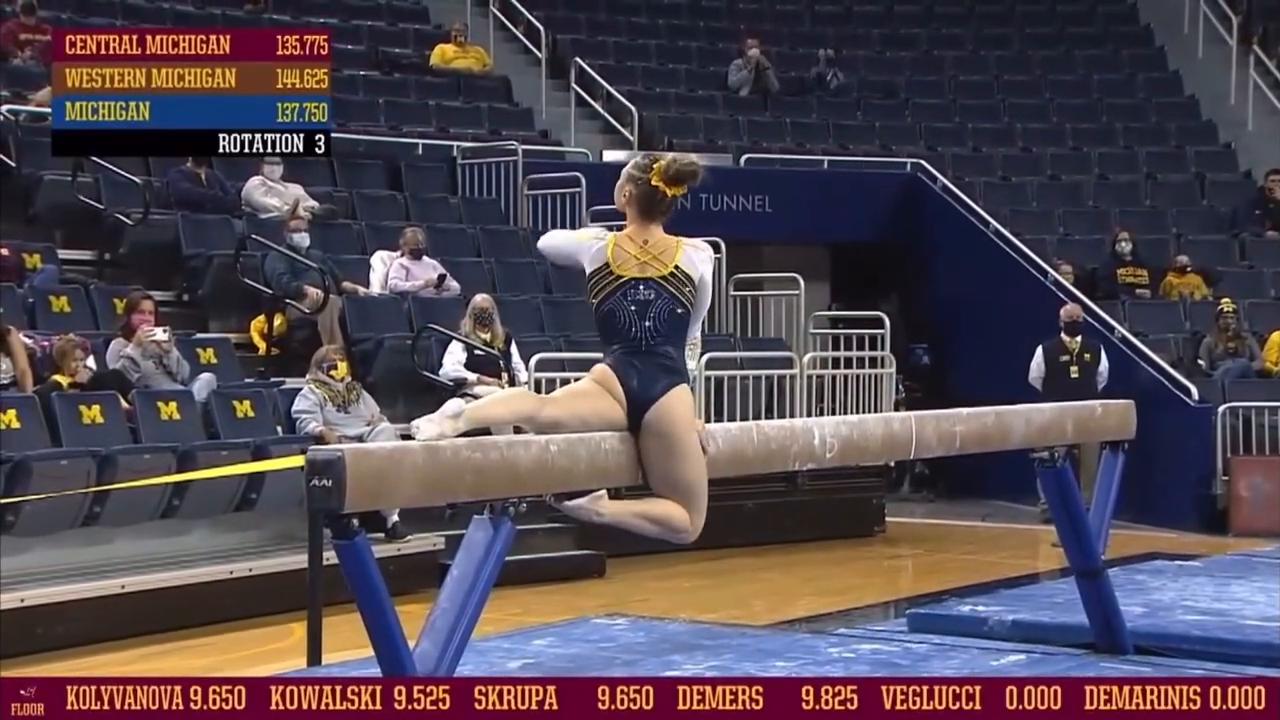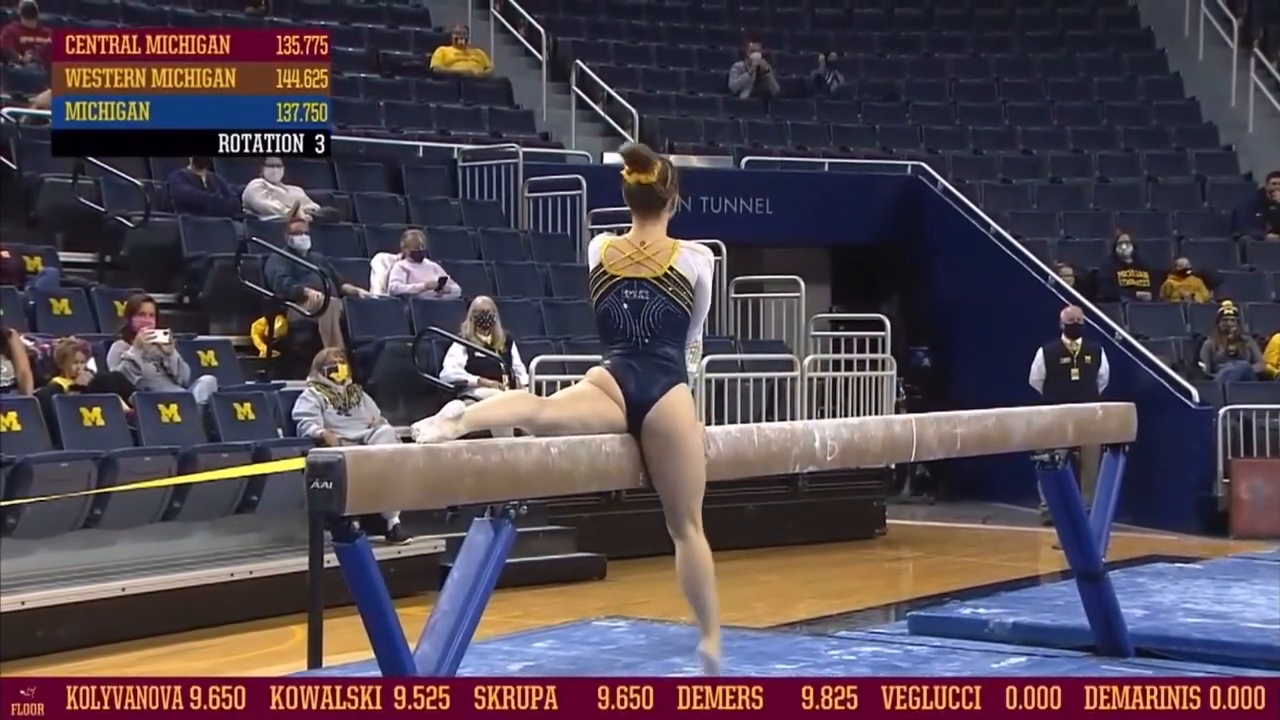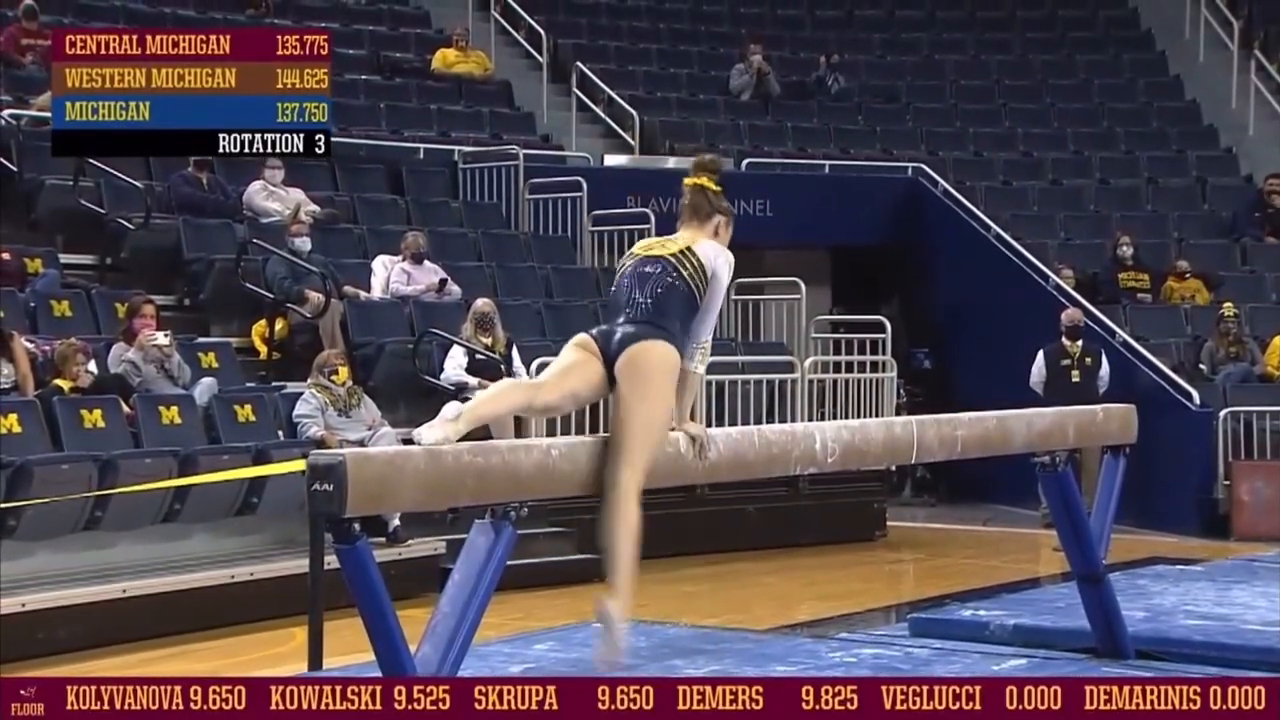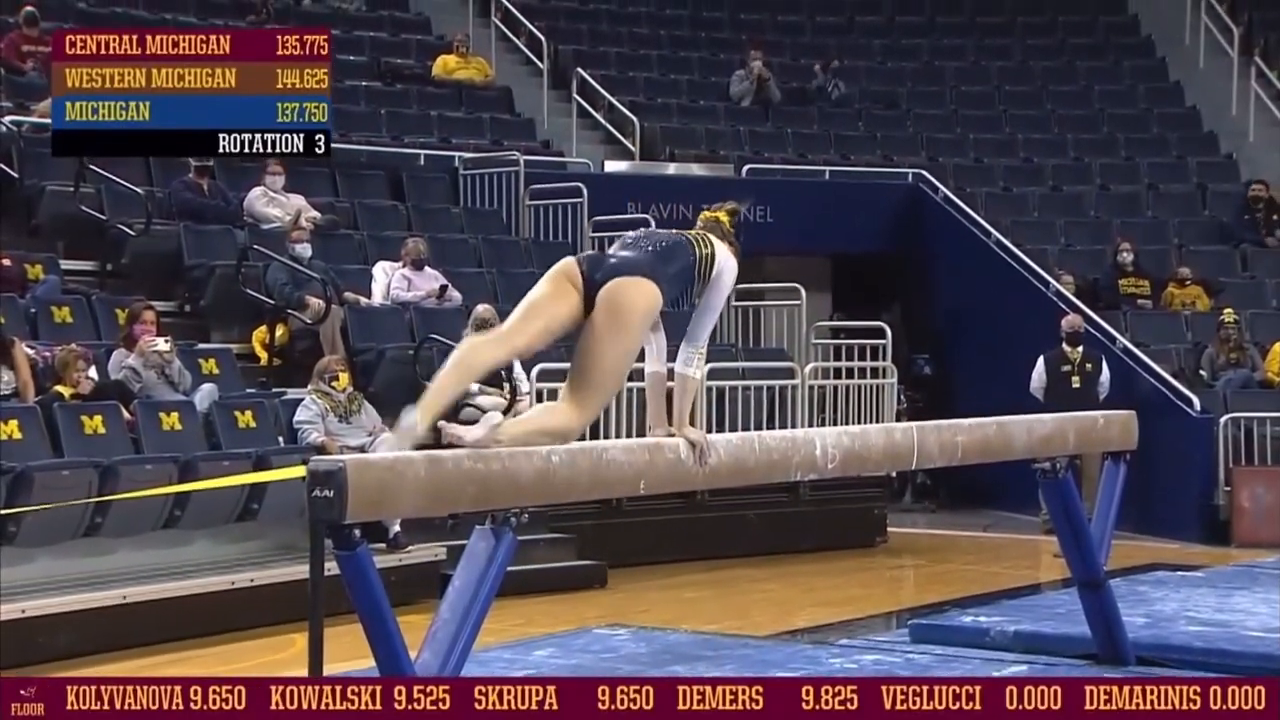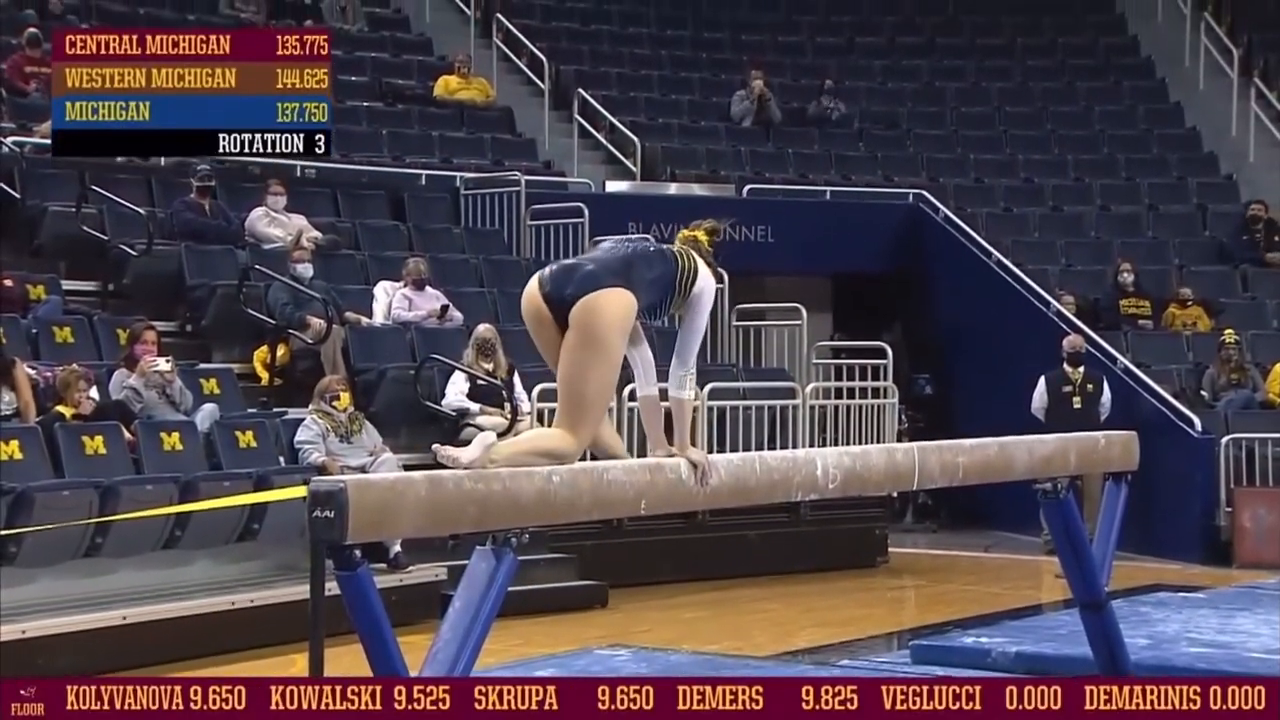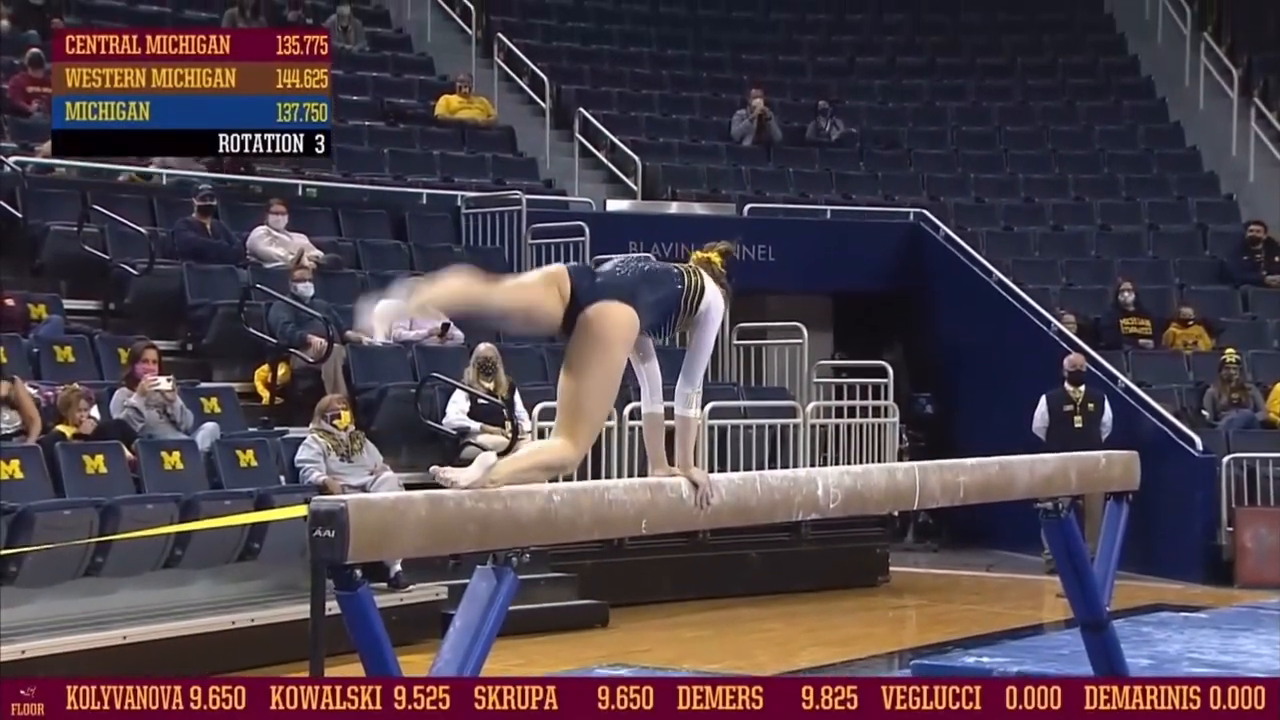
dt=0.4s
person 1, frame 1
left shoulder: (595, 245)
right shoulder: (698, 256)
left elbow: (547, 242)
left hip: (615, 384)
right hip: (667, 392)
right knee: (687, 522)
left ankle: (461, 417)
right ankle: (601, 507)
person 1, frame 2
left shoulder: (599, 249)
right shoulder: (698, 259)
left hip: (613, 384)
right hip: (665, 394)
right knee: (688, 527)
left ankle: (460, 419)
right ankle: (710, 636)
person 1, frame 3
left shoulder: (639, 250)
right shoulder: (718, 256)
right elbow: (700, 342)
left wrist: (671, 414)
right wrist: (684, 417)
left hip: (598, 342)
right hip: (650, 356)
right knee: (625, 486)
left ankle: (459, 420)
right ankle: (617, 602)
person 1, frame 4
left shoulder: (652, 241)
right shoulder: (724, 260)
left elbow: (654, 344)
right elbow: (694, 348)
left wrist: (658, 424)
right wrist: (681, 424)
left hip: (580, 270)
right hip: (629, 293)
right knee: (570, 417)
left ankle: (422, 417)
right ankle: (493, 434)
person 1, frame 5
right shoulder: (701, 276)
left elbow: (640, 363)
right elbow: (685, 368)
left wrist: (658, 445)
right wrist: (683, 445)
left hip: (545, 288)
right hip: (602, 302)
left knee: (587, 402)
right knee: (567, 442)
right ankle: (487, 454)
person 1, frame 6
left shoulder: (648, 273)
right shoulder: (711, 295)
left elbow: (650, 384)
right elbow: (690, 389)
left wrist: (659, 465)
right wrist: (685, 466)
left hip: (568, 285)
right hip: (612, 315)
right knee: (569, 445)
right ankle: (491, 475)
person 2, frame 1
left shoulder: (1095, 349)
right shoulder: (1046, 349)
left elbow: (1102, 377)
right elbow: (1035, 378)
left wrist: (1089, 394)
right wrist: (1052, 395)
left knee: (1088, 462)
left ankle: (1087, 505)
right ankle: (1048, 505)
person 2, frame 2
left shoulder: (1096, 351)
right shoulder: (1047, 352)
left elbow: (1103, 379)
right elbow: (1035, 380)
left wrist: (1089, 397)
right wrist: (1053, 397)
left knee: (1089, 465)
left ankle: (1088, 508)
right ankle: (1049, 508)
person 2, frame 3
left shoulder: (1096, 353)
right shoulder: (1047, 353)
left elbow: (1103, 381)
right elbow: (1036, 382)
left wrist: (1090, 398)
right wrist: (1053, 399)
left knee: (1090, 467)
left ankle: (1089, 510)
right ankle: (1049, 510)
person 2, frame 4
left shoulder: (1097, 359)
right shoulder: (1047, 360)
left elbow: (1104, 387)
right elbow: (1036, 388)
left wrist: (1087, 404)
right wrist: (1057, 405)
left knee: (1091, 473)
left ankle: (1089, 516)
right ankle: (1050, 516)
person 2, frame 5
left shoulder: (1098, 379)
right shoulder: (1049, 380)
left elbow: (1105, 408)
right elbow: (1037, 409)
left wrist: (1085, 425)
right wrist: (1062, 426)
left knee: (1092, 493)
left ankle: (1091, 536)
right ankle: (1051, 537)
person 2, frame 6
left shoulder: (1099, 399)
right shoulder: (1050, 399)
left elbow: (1106, 427)
right elbow: (1038, 428)
left wrist: (1082, 444)
right wrist: (1066, 445)
left knee: (1093, 512)
left ankle: (1092, 556)
right ankle: (1052, 556)
person 3, frame 1
left shoulder: (357, 390)
right shoulder: (311, 393)
left elbow: (377, 414)
right elbow: (305, 422)
left wrist: (379, 421)
right wrist: (323, 431)
left hip: (370, 437)
right hip: (340, 442)
left knee: (386, 431)
person 3, frame 2
left shoulder: (357, 392)
right shoulder: (312, 396)
left elbow: (378, 417)
right elbow: (306, 425)
left wrist: (379, 424)
right wrist: (323, 434)
left hip: (370, 440)
right hip: (341, 445)
left knee: (386, 433)
person 3, frame 3
left shoulder: (358, 394)
right shoulder: (313, 397)
left elbow: (380, 419)
right elbow: (306, 427)
left wrist: (380, 425)
right wrist: (324, 436)
left hip: (371, 442)
right hip: (341, 447)
left knee: (387, 435)
person 3, frame 4
left shoulder: (358, 400)
right shoulder: (313, 403)
left elbow: (380, 425)
right elbow: (306, 433)
left wrist: (381, 432)
right wrist: (324, 442)
left hip: (372, 448)
right hip: (342, 453)
left knee: (388, 441)
person 3, frame 5
left shoulder: (359, 420)
right shoulder: (314, 423)
left elbow: (380, 445)
right elbow: (307, 453)
left wrist: (381, 452)
right wrist: (325, 462)
left hip: (372, 468)
right hip: (343, 473)
left knee: (389, 461)
person 3, frame 6
left shoulder: (360, 439)
right shoulder: (315, 442)
left elbow: (381, 464)
right elbow: (308, 472)
left wrist: (382, 471)
right wrist: (326, 481)
left hip: (373, 487)
right hip: (344, 492)
left knee: (389, 480)
